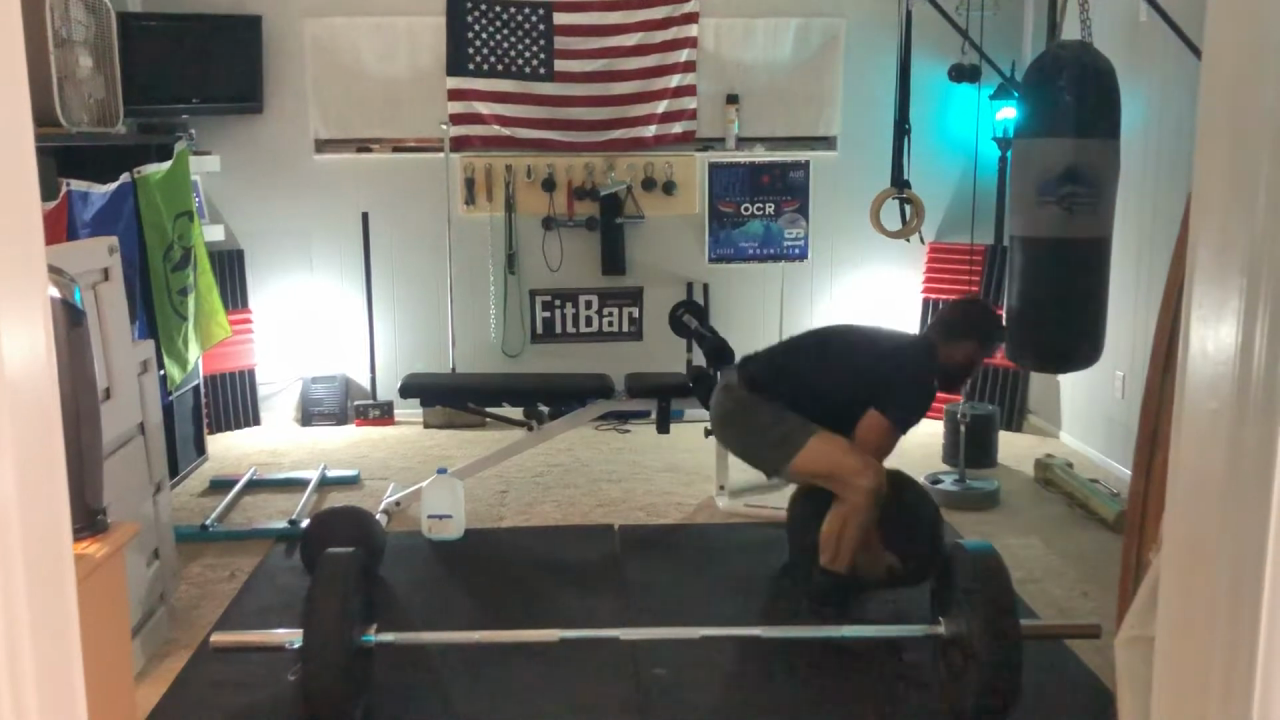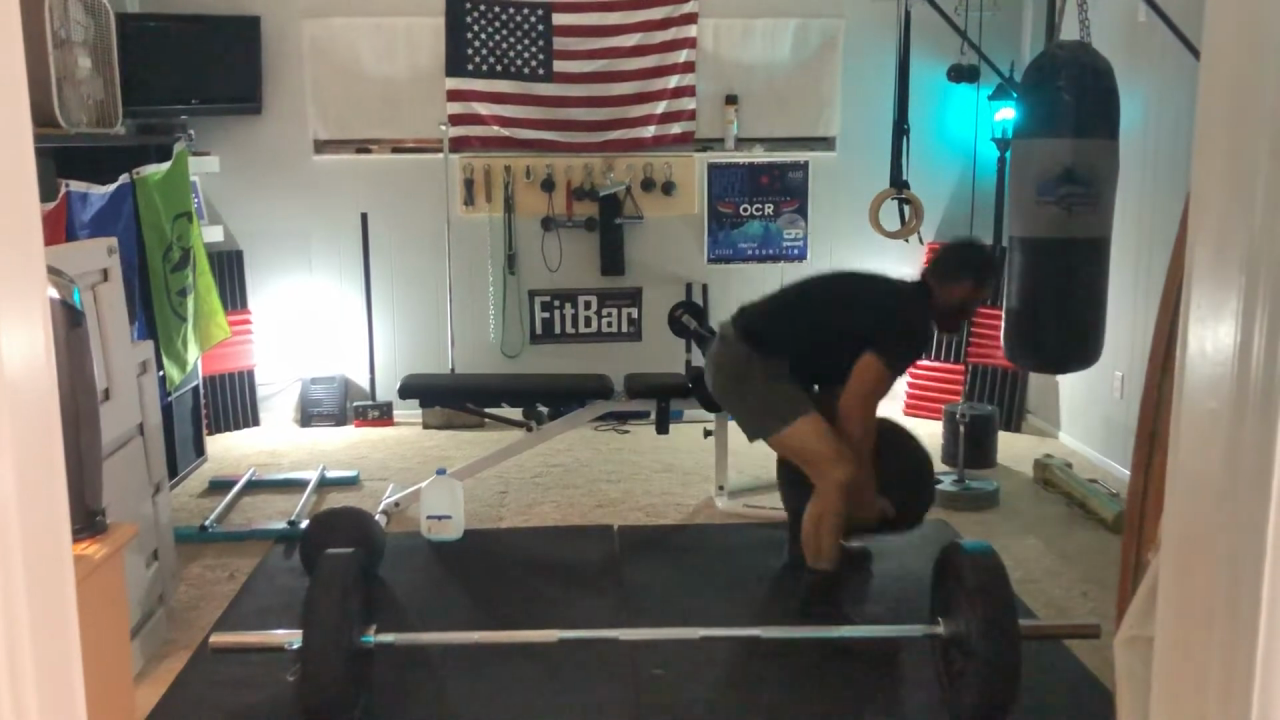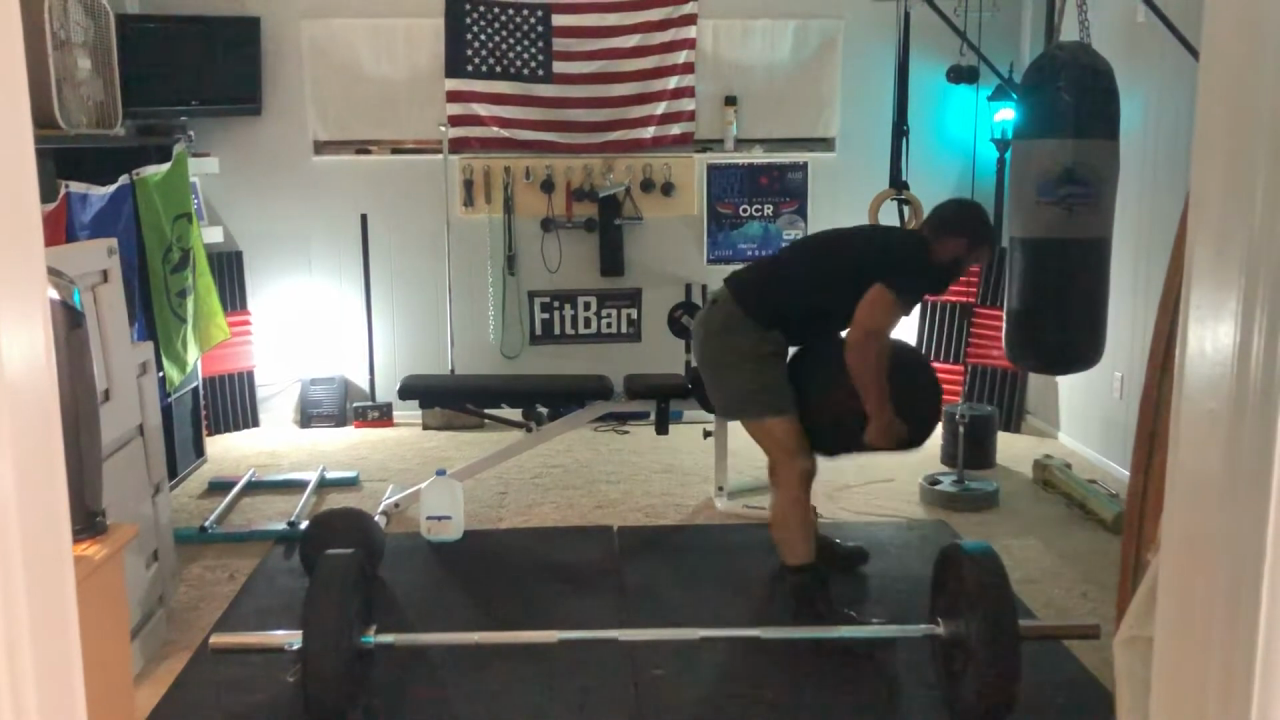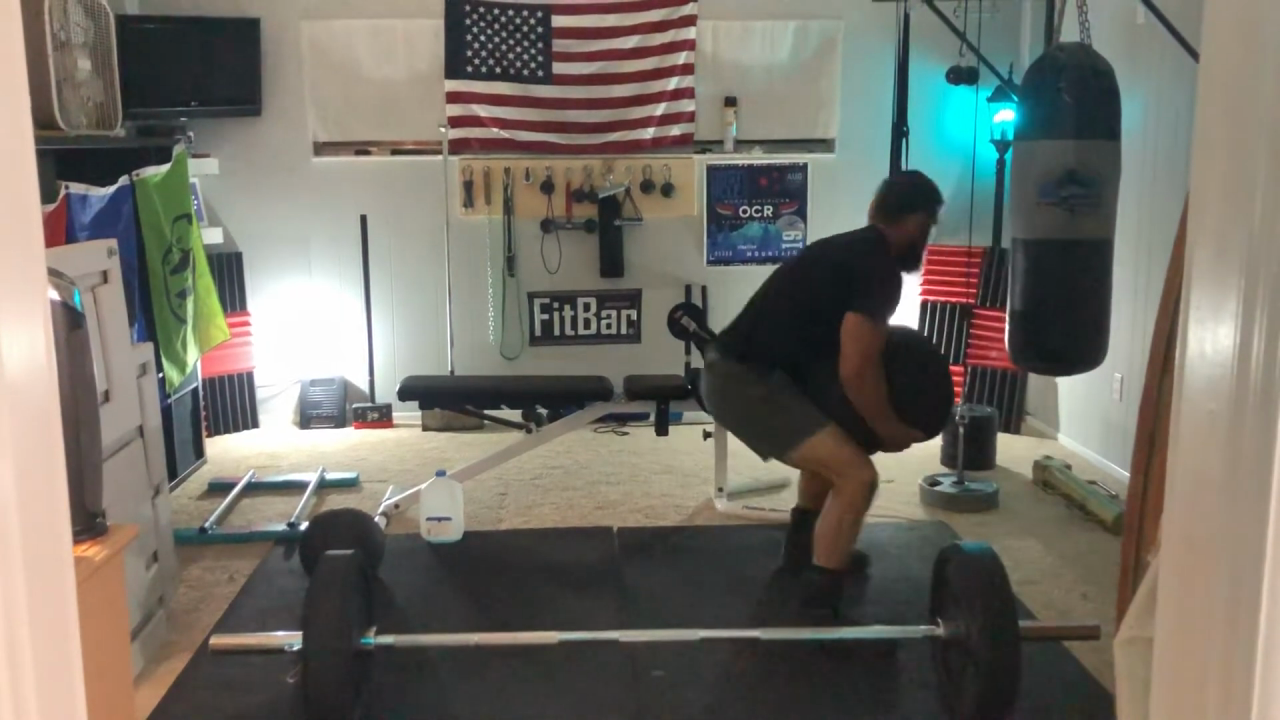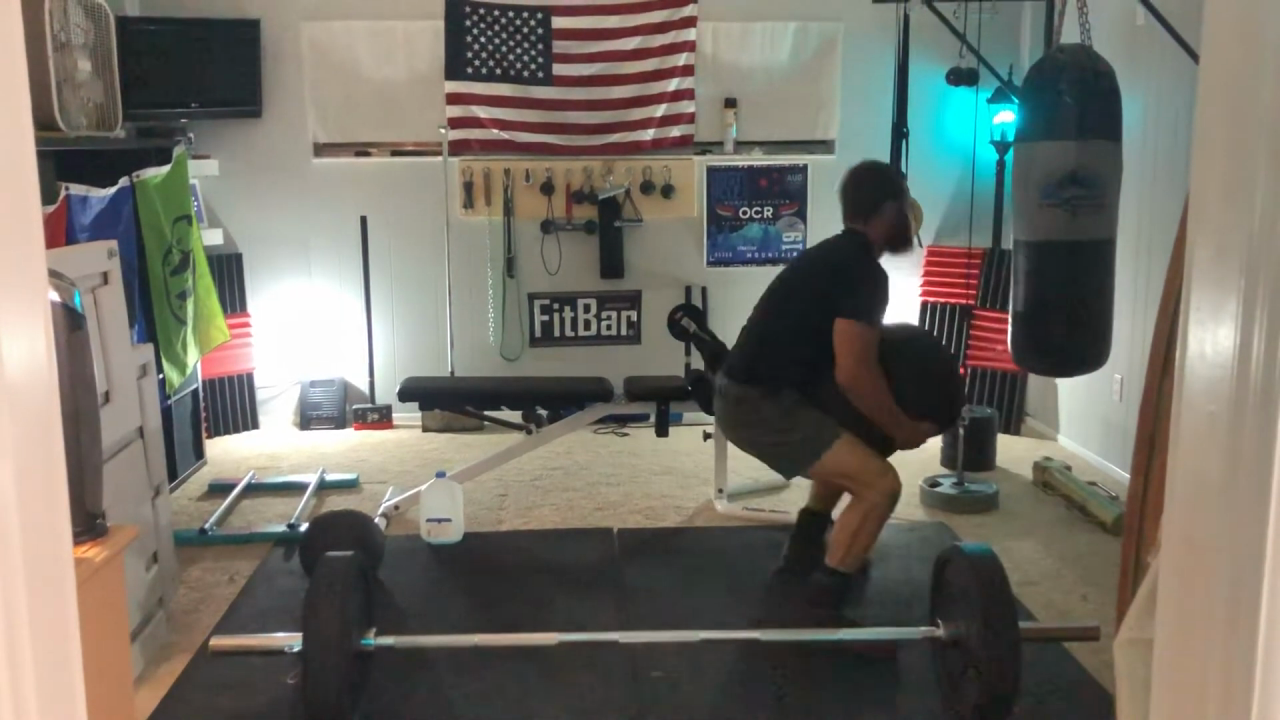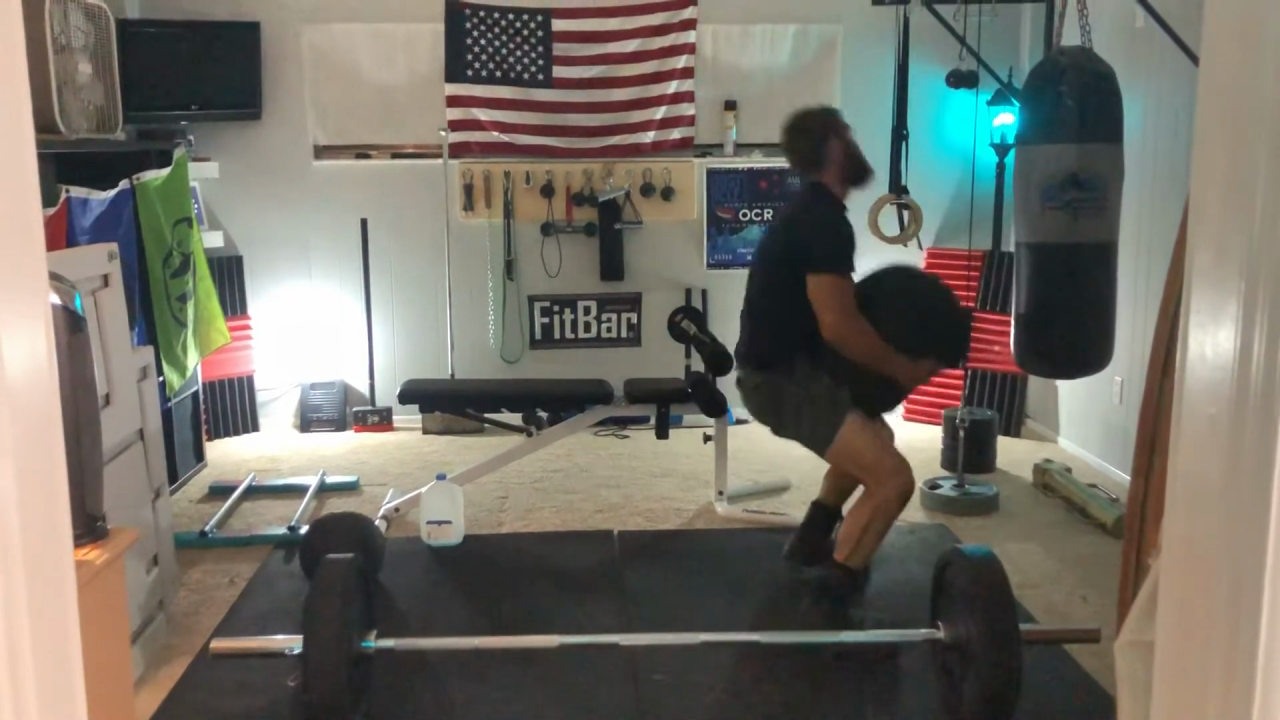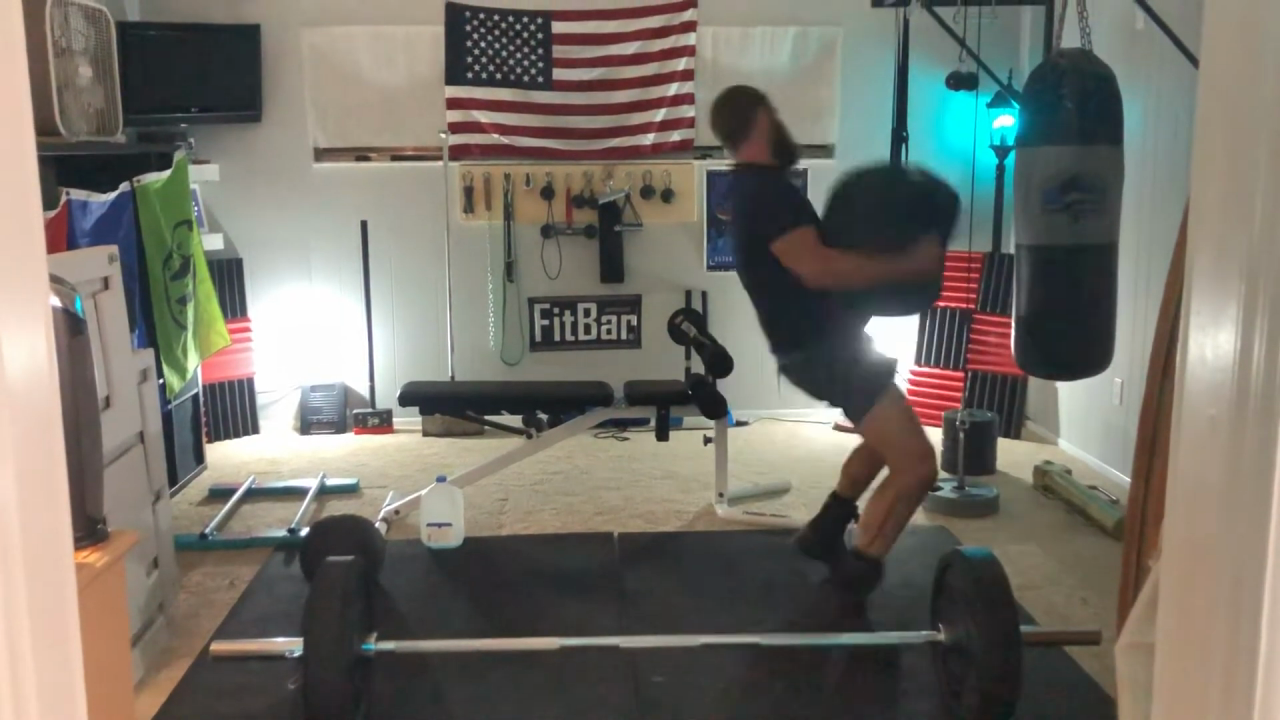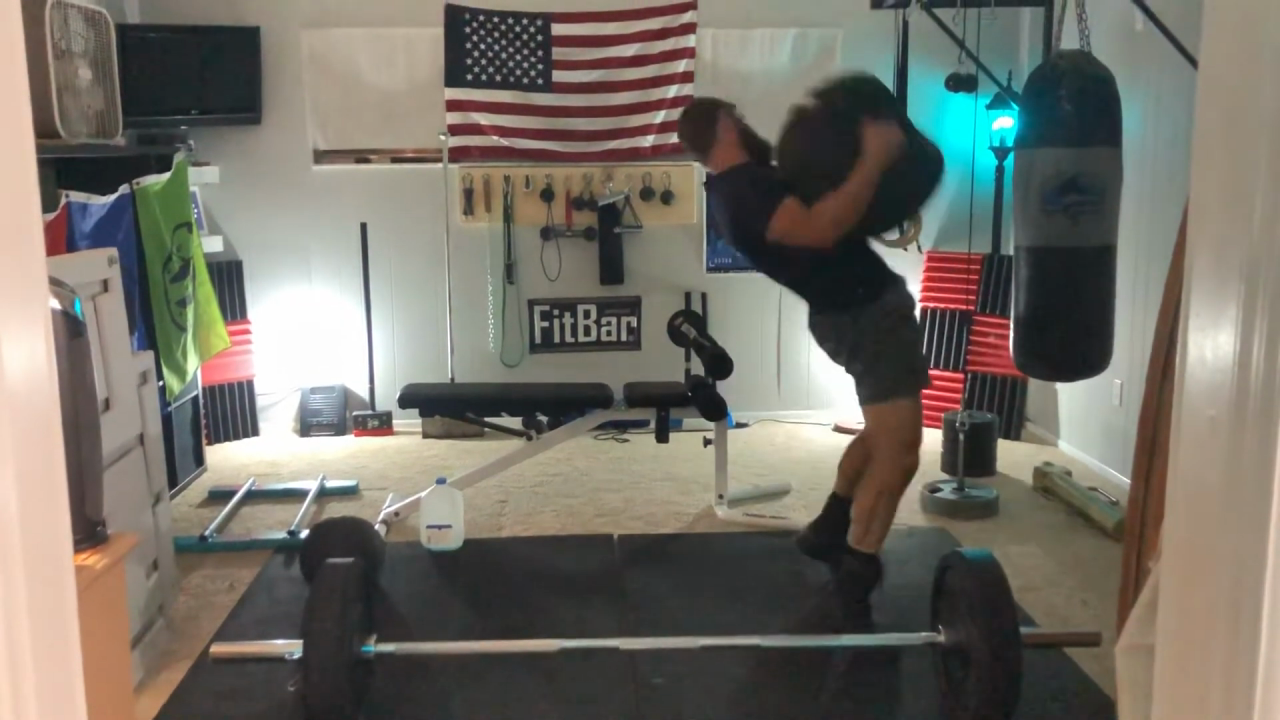
dt=0.2s
person 1, frame 1
left shoulder: (902, 356)
right shoulder: (914, 383)
left elbow: (856, 451)
right elbow: (860, 468)
right wrist: (872, 550)
left hip: (743, 394)
right hip: (747, 410)
right knee: (863, 482)
right ankle: (824, 605)
person 1, frame 2
left shoulder: (894, 299)
right shoulder: (909, 323)
left elbow: (846, 395)
right elbow: (854, 409)
right wrist: (866, 497)
left hip: (742, 350)
right hip: (747, 363)
left knee: (807, 452)
right knee: (837, 473)
left ankle: (813, 547)
person 1, frame 3
left shoulder: (891, 249)
right shoulder: (912, 264)
left elbow: (857, 334)
right elbow: (862, 338)
right wrist: (882, 418)
left hip: (734, 320)
right hip: (738, 338)
right knee: (792, 466)
left ankle: (806, 544)
right ankle: (811, 607)
person 1, frame 4
left shoulder: (849, 251)
right shoulder: (879, 270)
right elbow: (856, 370)
right wrist: (891, 430)
left hip: (738, 372)
right hip: (744, 385)
left knee: (834, 442)
right knee: (857, 475)
left ankle: (802, 546)
right ankle: (818, 610)
person 1, frame 5
left shoulder: (835, 256)
right shoulder: (865, 273)
right elbow: (853, 375)
right wrist: (902, 427)
left hip: (760, 391)
right hip: (759, 406)
left knee: (849, 449)
right knee: (879, 483)
left ankle: (804, 548)
right ankle: (822, 605)
person 1, frame 6
left shoulder: (809, 214)
right shoulder: (826, 223)
right elbow: (838, 327)
left wrist: (887, 357)
right wrist: (905, 369)
left hip: (785, 367)
right hip: (783, 380)
left knee: (869, 440)
right knee: (892, 478)
left ankle: (812, 541)
right ankle: (831, 596)
person 1, frame 7
left shoulder: (758, 188)
right shoulder: (766, 194)
right elbow: (820, 271)
right wrist: (908, 264)
left hip: (821, 345)
right hip: (829, 346)
left knee: (886, 436)
right knee: (915, 464)
left ankle: (825, 531)
right ankle: (850, 582)
person 1, frame 8
left shoulder: (749, 185)
right shoulder: (741, 190)
left elbow: (818, 216)
right elbow: (823, 229)
right wrist: (874, 159)
left hip: (856, 310)
right hip: (862, 315)
left knee: (879, 445)
right knee: (895, 456)
left ankle: (825, 535)
right ankle: (853, 589)
